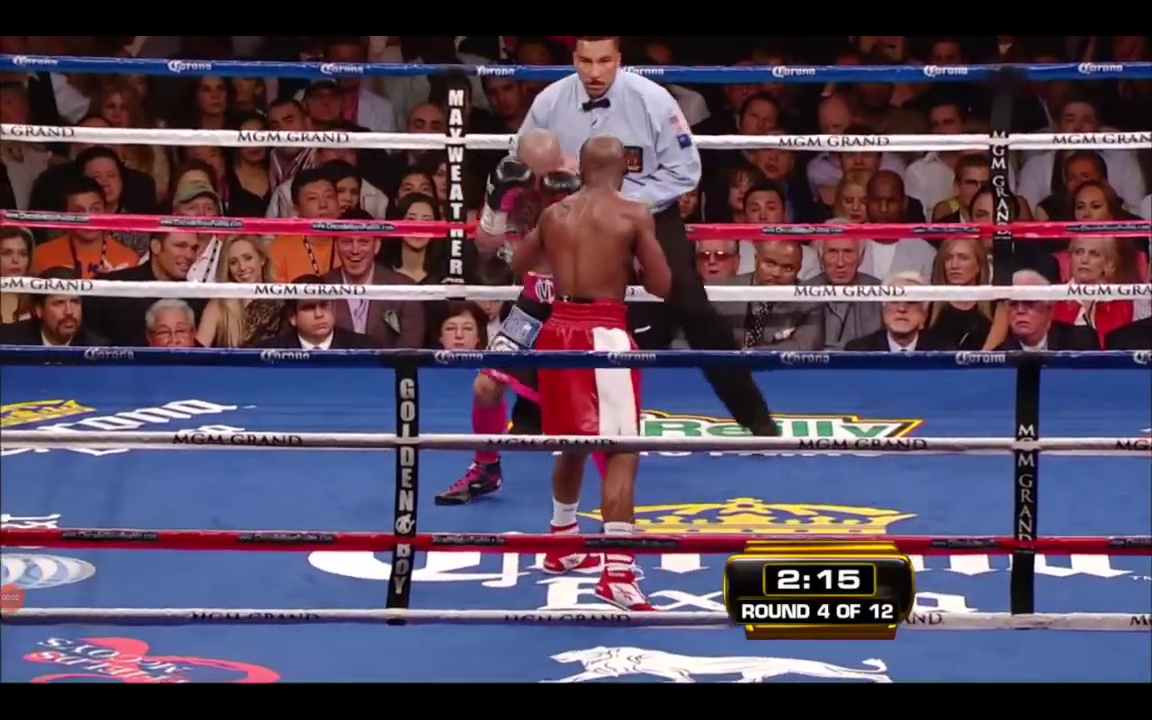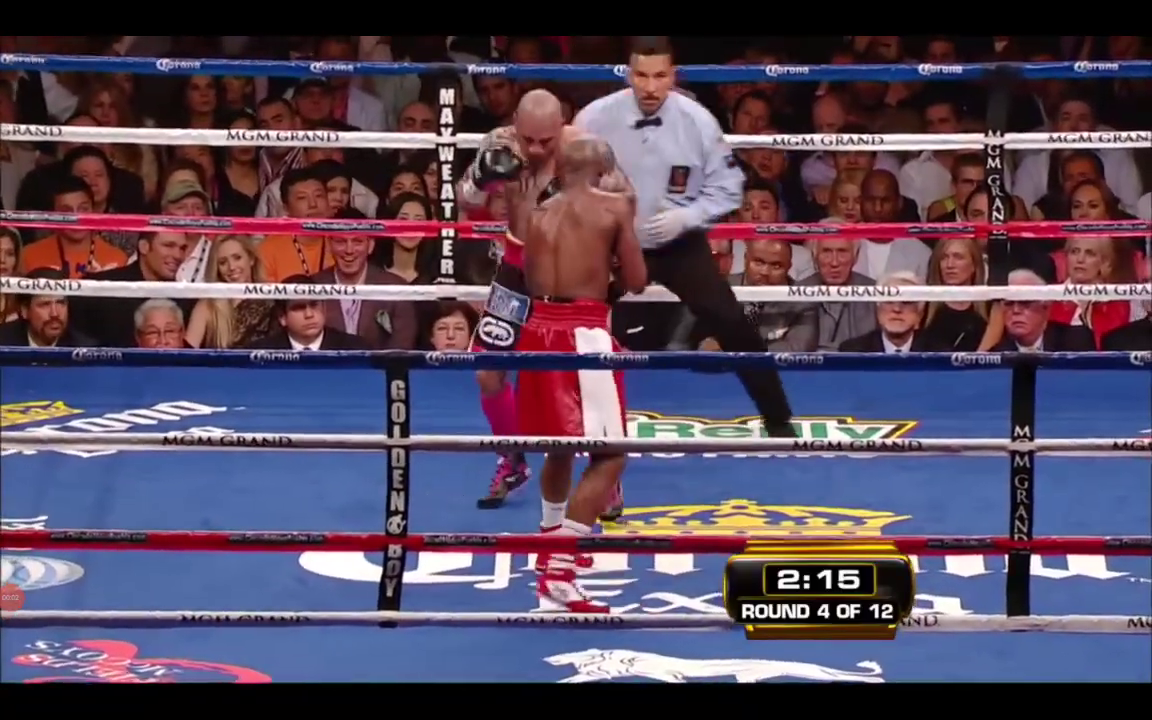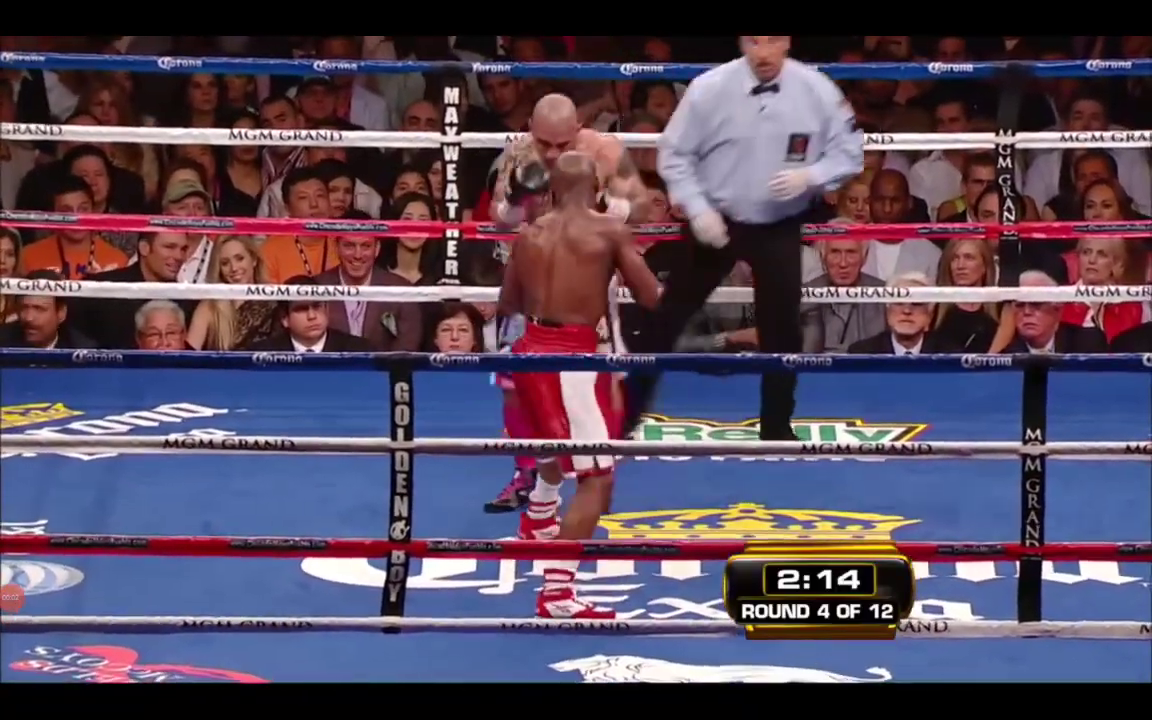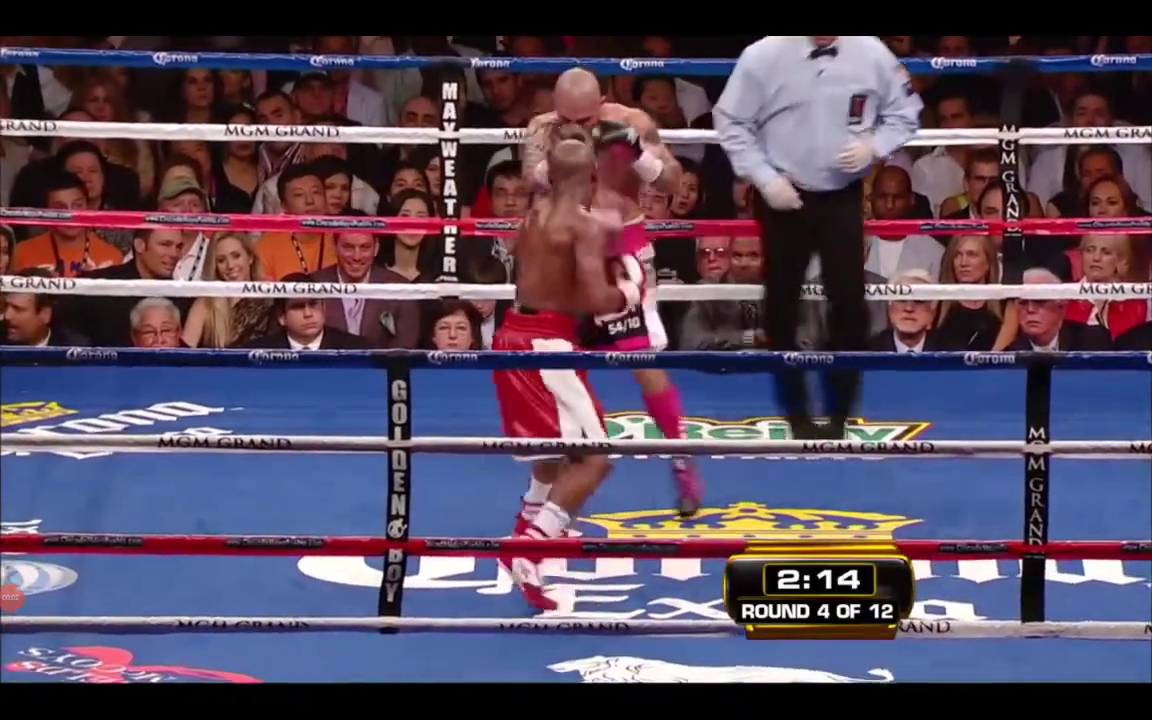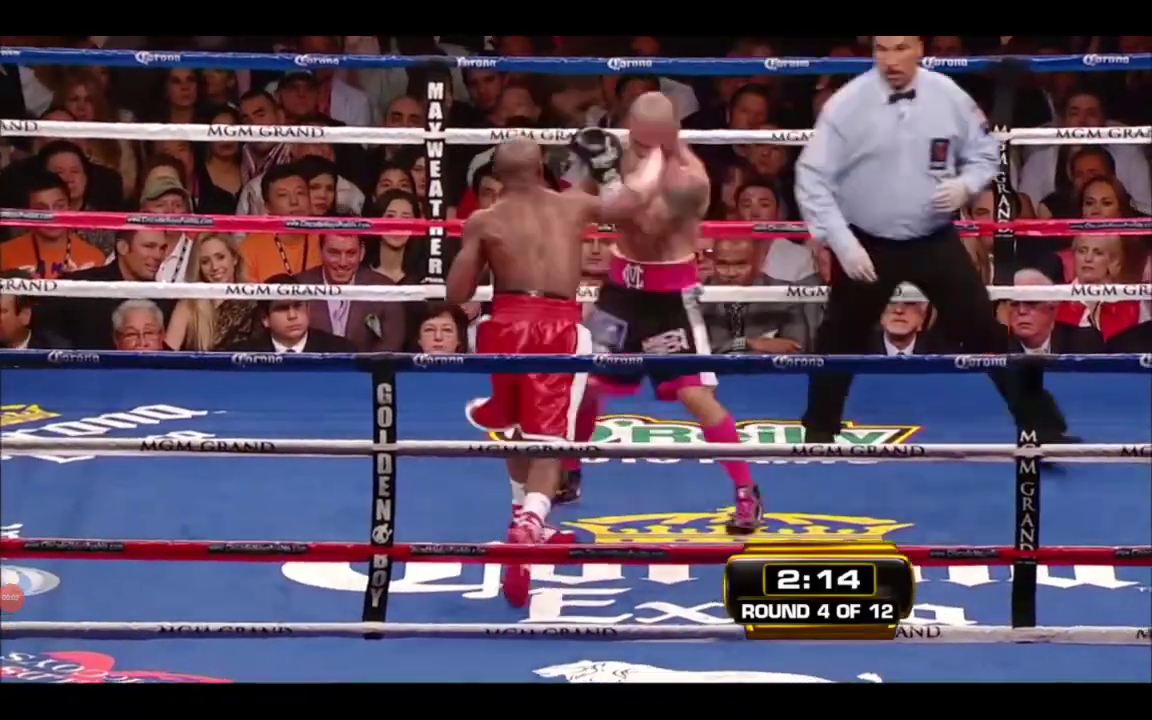
dt=0.2s
person 1, frame 1
left shoulder: (554, 214)
right shoulder: (634, 213)
left elbow: (520, 262)
right elbow: (660, 285)
left hip: (557, 329)
right hip: (603, 333)
left knee: (572, 444)
right knee: (622, 453)
left ankle: (562, 545)
right ankle: (617, 573)
person 1, frame 2
left shoulder: (537, 216)
right shoulder: (616, 206)
right elbow: (636, 283)
left hip: (538, 329)
right hip: (583, 334)
left knee: (560, 444)
right knee: (608, 456)
left ankle: (553, 544)
right ankle: (559, 570)
person 1, frame 3
left shoulder: (529, 234)
right shoulder: (610, 230)
left elbow: (508, 303)
right elbow: (649, 296)
right wrist: (619, 262)
left hip: (532, 347)
right hip: (571, 354)
left knee: (561, 438)
right knee: (597, 475)
left ankle: (537, 518)
right ankle: (556, 591)
person 1, frame 4
left shoulder: (537, 213)
right shoulder: (585, 226)
right elbow: (597, 301)
right wrist: (629, 291)
left hip: (516, 336)
right hip: (547, 344)
left knee: (555, 443)
right knee: (591, 458)
left ankle: (533, 523)
right ankle: (529, 549)
person 1, frame 5
left shoulder: (483, 221)
right shoulder: (573, 204)
left elbow: (455, 294)
right elbow: (630, 202)
right wrist: (649, 166)
left hip: (506, 328)
right hip: (560, 329)
left knee: (526, 429)
right knee: (550, 443)
left ankle: (526, 523)
right ankle: (526, 528)
person 2, frame 1
left shoulder: (582, 181)
right shoulder: (508, 184)
right elbow: (486, 248)
right wrist: (498, 199)
right hip: (536, 295)
right knee: (486, 387)
right ankle: (485, 470)
person 2, frame 2
right shoulder: (501, 145)
right elbow: (466, 205)
right wrist: (482, 177)
right hip: (519, 265)
right knee: (489, 372)
right ankle: (512, 462)
person 2, frame 3
left shoulder: (608, 151)
right shoulder: (520, 152)
left elbow: (641, 207)
right elbow: (501, 221)
left wrist: (603, 204)
right wrist: (515, 193)
right knee: (514, 386)
right ankle: (526, 474)
person 2, frame 4
left shoulder: (633, 122)
right shoulder: (542, 129)
left elbow: (673, 181)
right elbow: (535, 179)
left wrist: (636, 150)
left hip: (623, 252)
left knee: (647, 365)
left ankle: (682, 462)
person 2, frame 5
left shoulder: (690, 178)
right shoulder: (633, 152)
left elbow: (643, 226)
left hip: (671, 291)
right hip: (624, 282)
left knee: (698, 397)
right knee: (587, 385)
left ankle: (747, 493)
right ankle: (565, 474)
person 3, frame 1
left shoulder: (652, 101)
right shoulder: (549, 104)
left elbow: (684, 170)
left wrist: (628, 203)
left hip: (652, 223)
left knee: (695, 313)
left ankle: (754, 415)
person 3, frame 2
left shoulder: (697, 121)
right shoulder: (594, 119)
left elbow: (726, 188)
left wrist: (684, 217)
left hip: (681, 245)
left knee: (731, 325)
left ankle: (778, 421)
person 3, frame 3
left shoulder: (816, 91)
right shoulder: (710, 88)
left elbow: (848, 153)
right elbow: (674, 154)
left wrist: (810, 175)
right wrist: (698, 210)
left hip: (778, 228)
right hip: (715, 222)
left knee: (781, 327)
right knee: (671, 314)
left ankle: (776, 425)
right ankle: (628, 409)
person 3, frame 4
left shoulder: (871, 54)
right shoulder: (764, 56)
left elbow: (905, 113)
right elbow: (731, 123)
left wrist: (874, 146)
right wrist: (765, 177)
left hip: (841, 198)
right hip: (782, 198)
left knee: (848, 302)
right knee: (782, 303)
left ankle: (839, 413)
right ankle: (797, 412)
person 3, frame 5
left shoulder: (949, 97)
right shoulder: (844, 107)
left elbow: (985, 153)
right elbow: (813, 179)
left wrist: (966, 184)
right wrist: (842, 243)
left hip: (936, 238)
right hip: (869, 243)
left knee: (985, 330)
right knee: (839, 341)
left ankle: (1044, 428)
right ankle: (820, 434)
